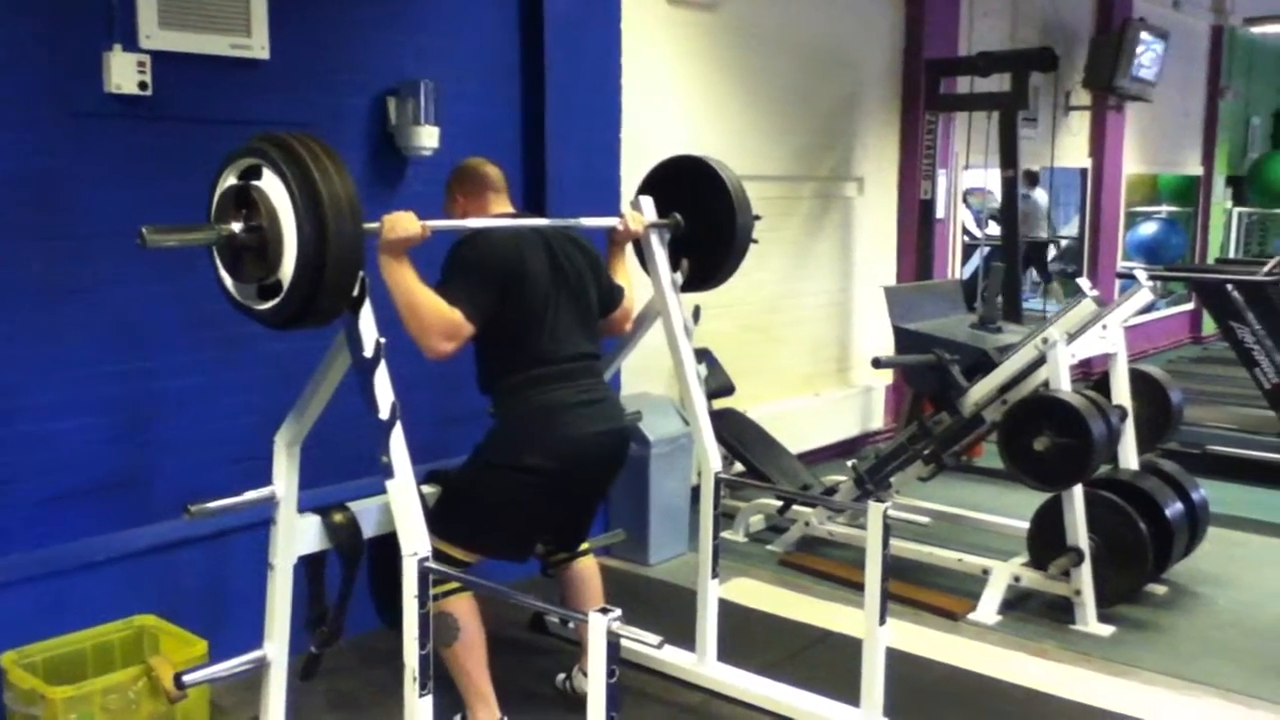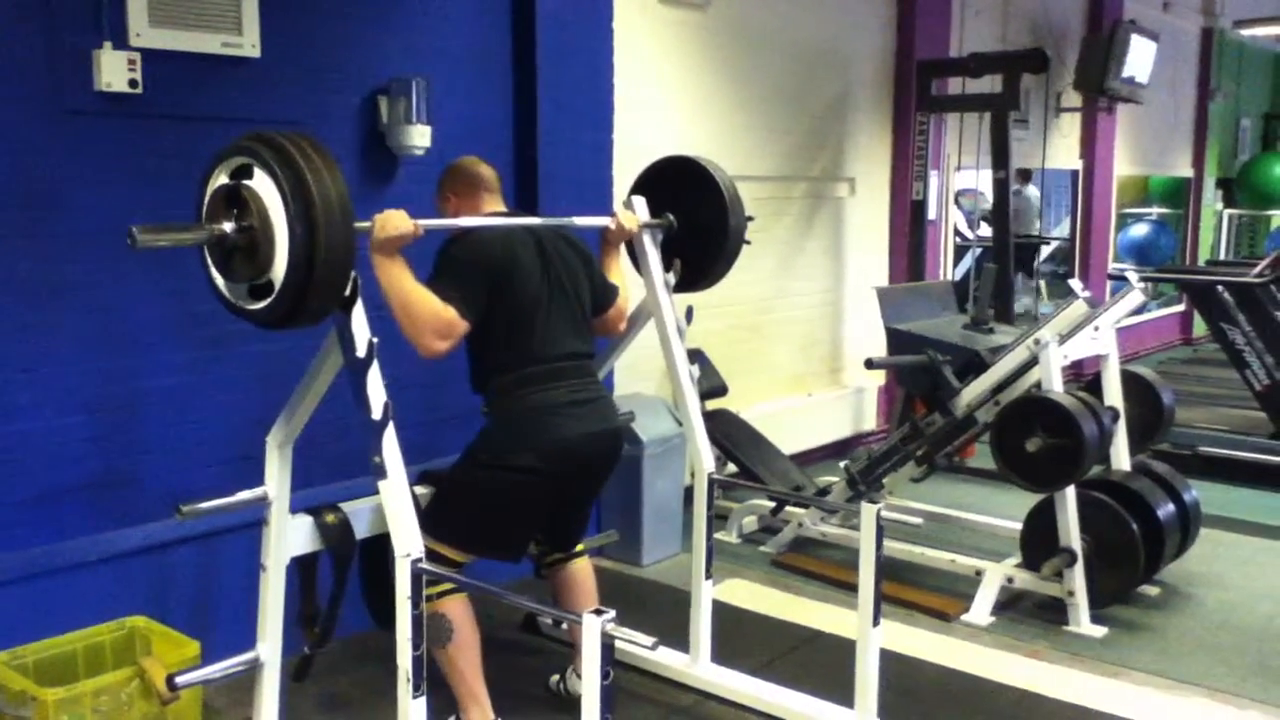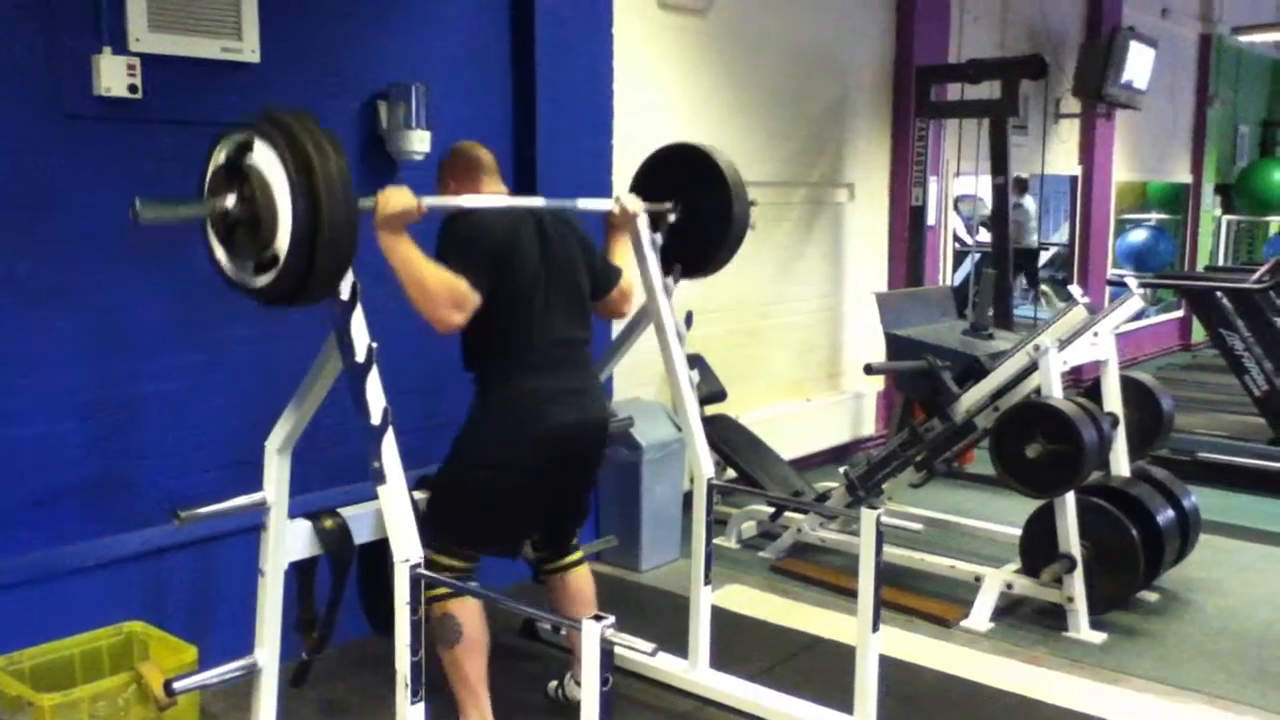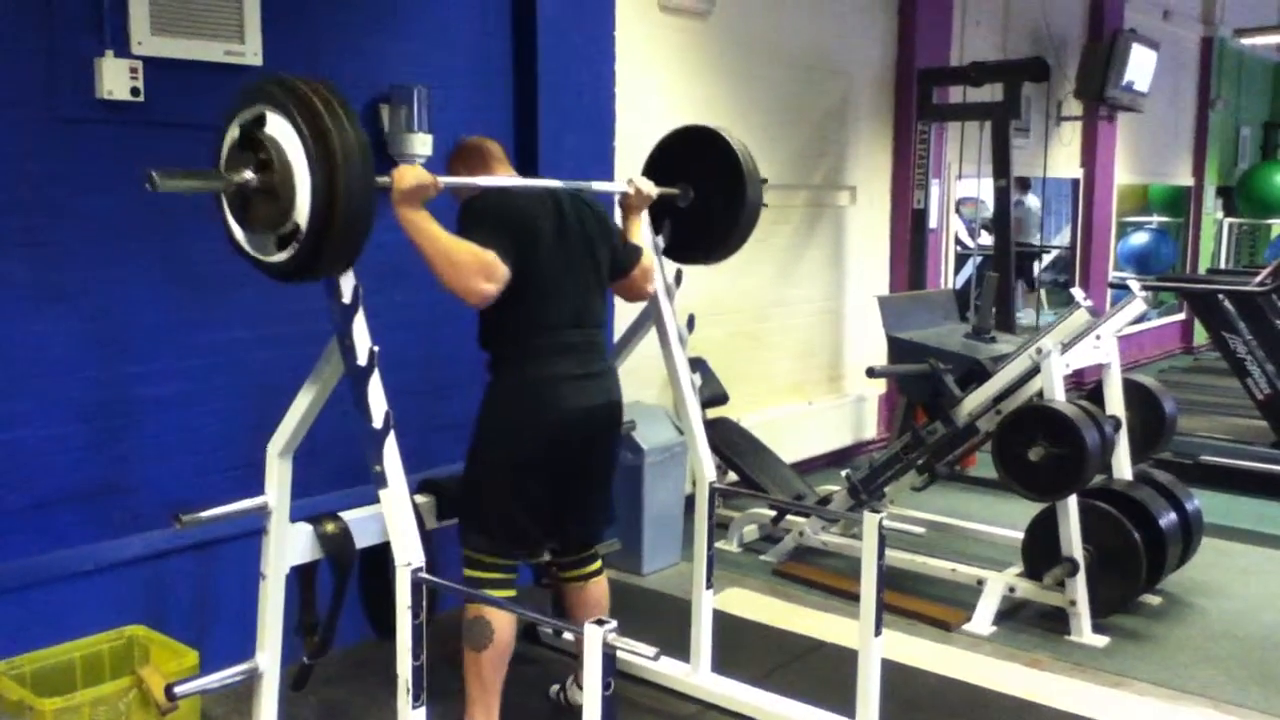
dt=0.3s
person 1, frame 1
left shoulder: (481, 249)
right shoulder: (572, 242)
left elbow: (440, 337)
right elbow: (621, 320)
left wrist: (394, 257)
right wrist: (620, 247)
left hip: (541, 435)
right hip: (607, 426)
left knee: (437, 563)
right knee: (566, 540)
person 1, frame 2
left shoulder: (472, 247)
right shoulder: (565, 241)
left elbow: (435, 335)
right elbow: (614, 320)
left wrist: (387, 256)
right wrist: (614, 248)
left hip: (532, 436)
right hip: (601, 426)
left knee: (430, 563)
right knee: (561, 542)
right ankle: (589, 672)
person 1, frame 3
left shoulder: (471, 226)
right shoulder: (564, 224)
left elbow: (448, 309)
right elbow: (619, 303)
left wrist: (393, 233)
right wrist: (620, 232)
left hip: (517, 418)
right hip: (586, 410)
left knee: (446, 564)
right knee: (558, 544)
person 1, frame 4
left shoulder: (491, 206)
right shoulder: (582, 206)
left elbow: (480, 282)
right elbow: (640, 283)
left wrist: (412, 209)
right wrist: (634, 215)
left hip: (532, 402)
right hip: (599, 396)
left knee: (491, 566)
right knee: (579, 548)
